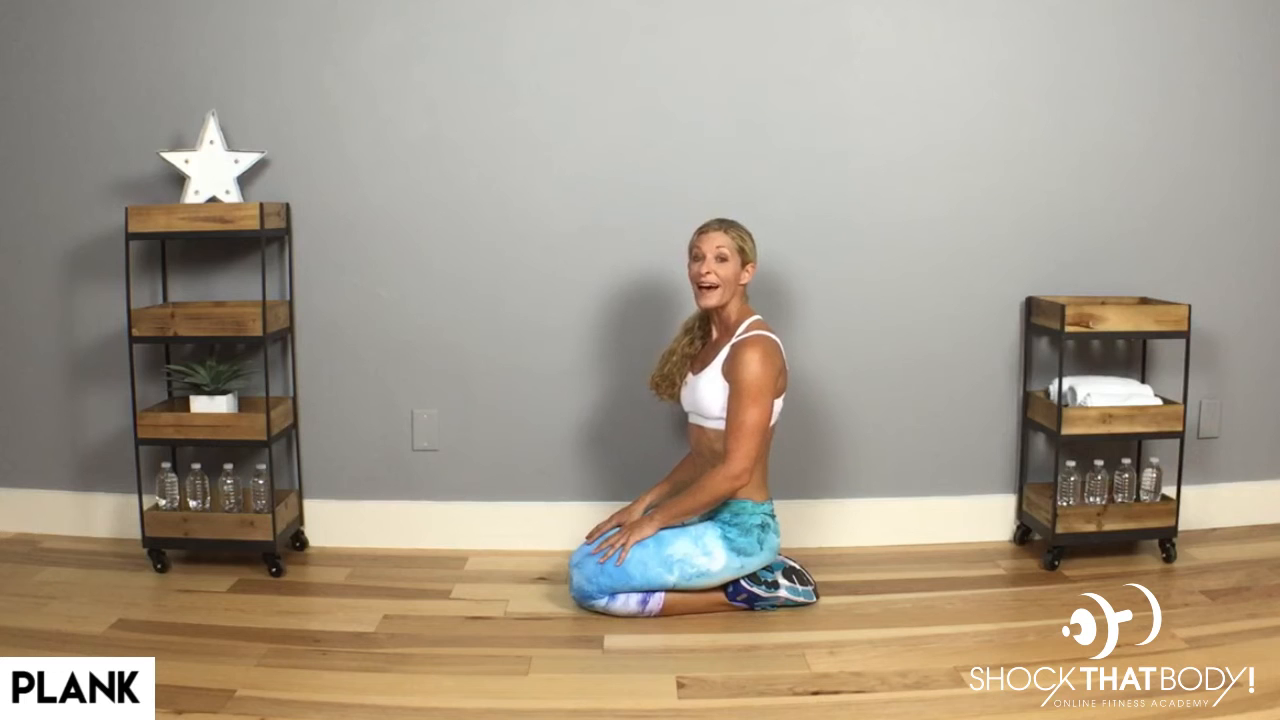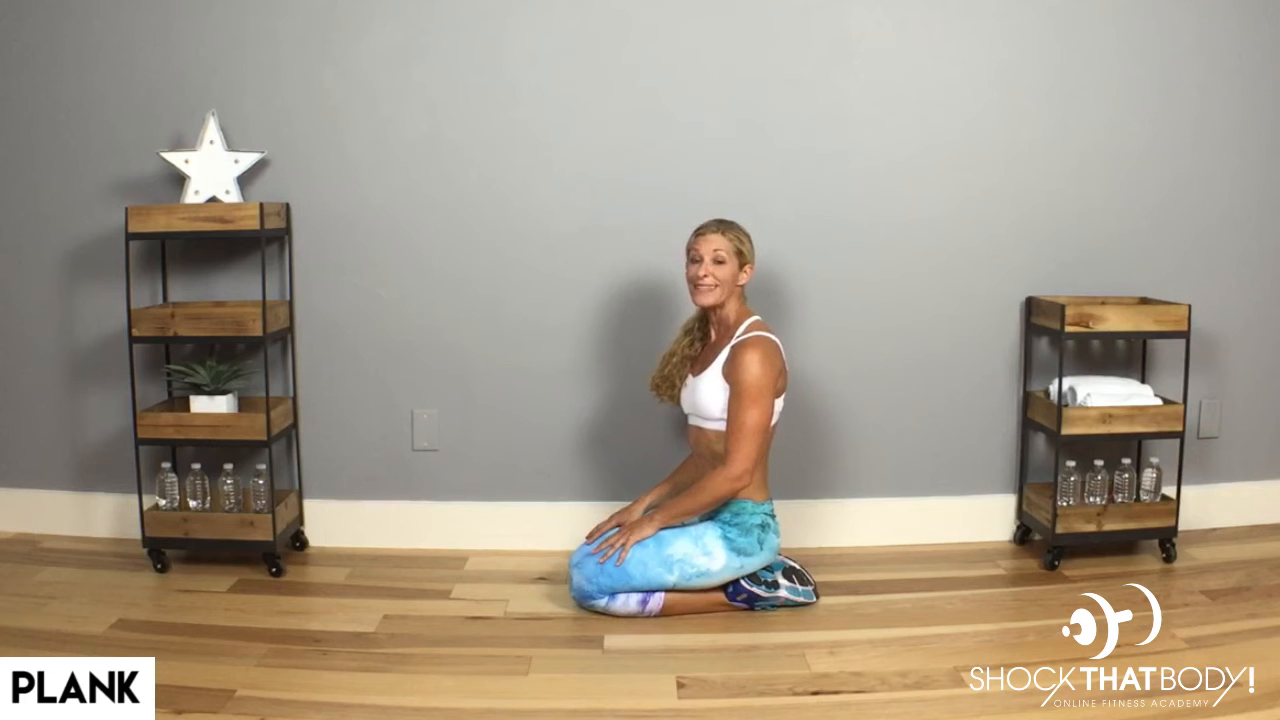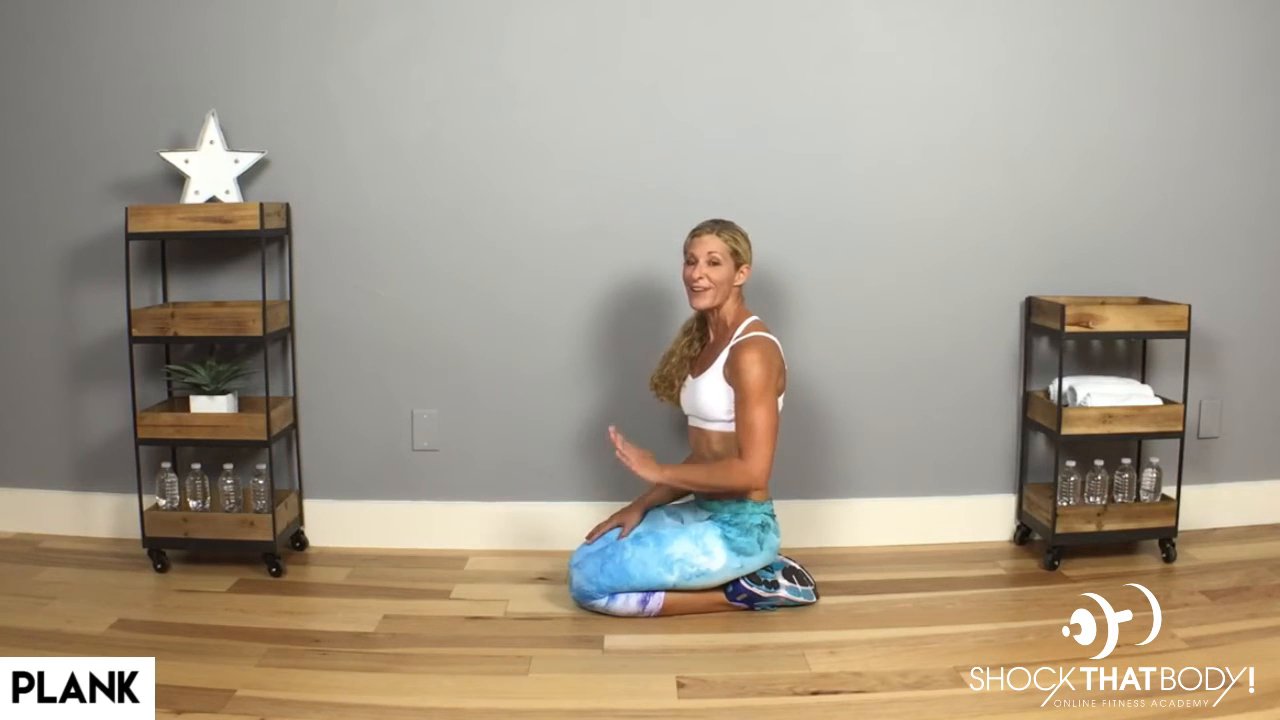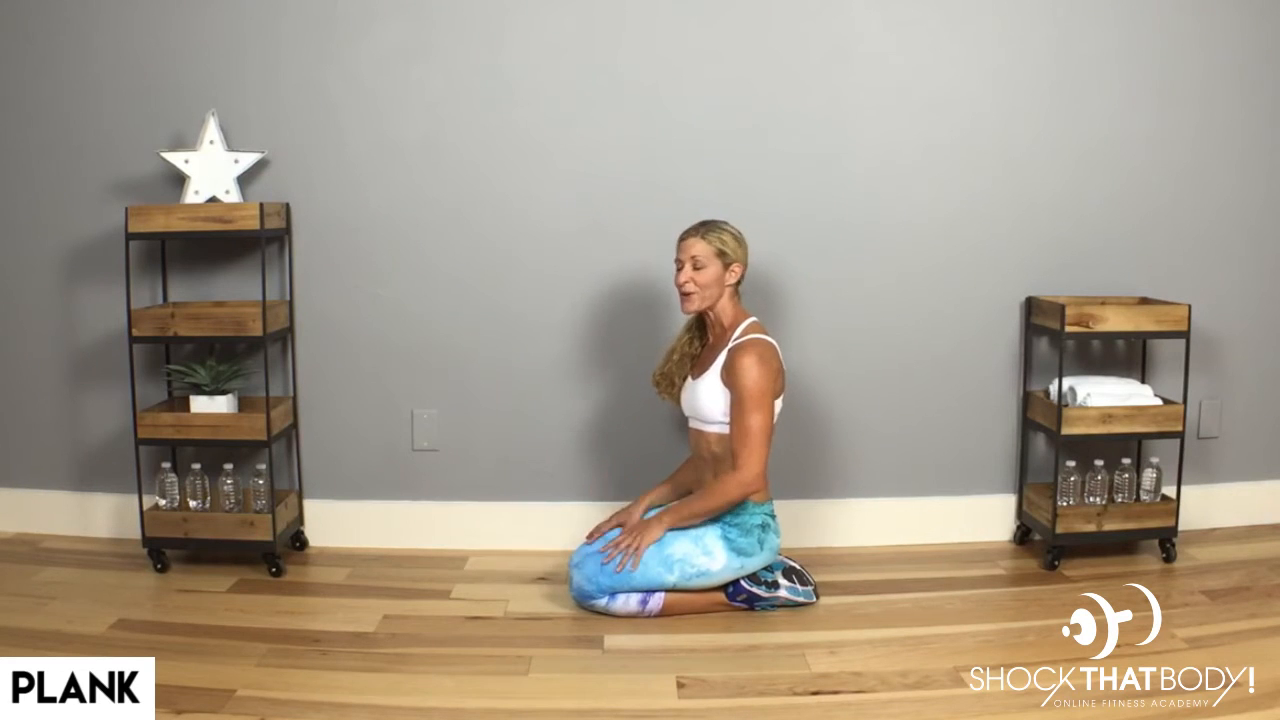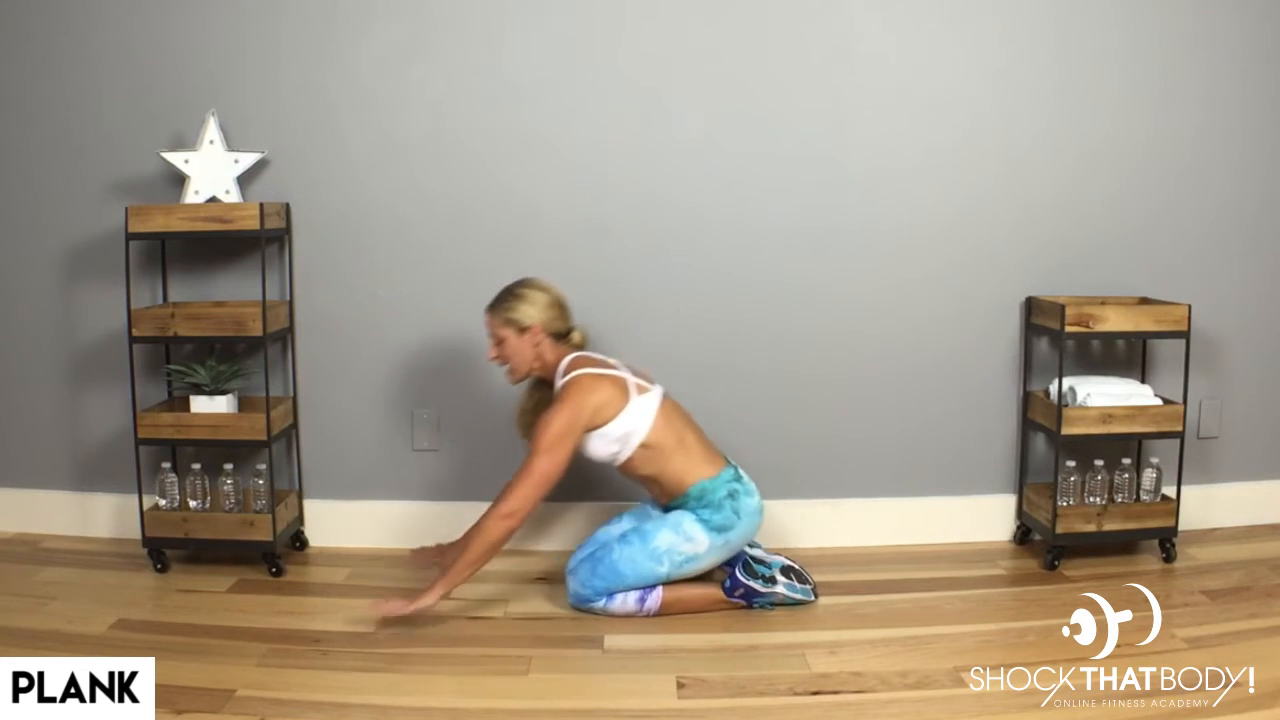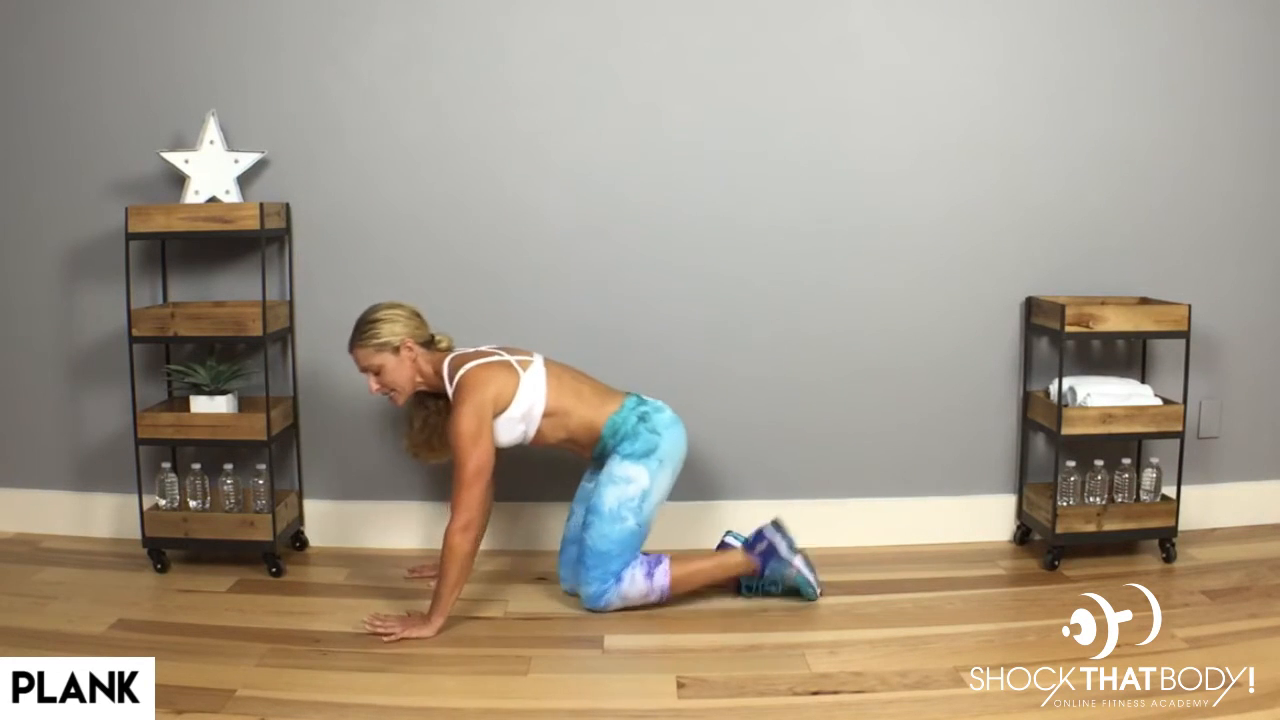
dt=0.7s
person 1, frame 1
left shoulder: (753, 350)
right shoulder: (705, 338)
left elbow: (735, 470)
left wrist: (654, 519)
right wrist: (644, 503)
left hip: (739, 528)
right hip: (708, 513)
left knee: (589, 580)
right knee: (585, 559)
left ankle: (742, 593)
right ankle: (754, 572)
person 1, frame 2
left shoulder: (753, 350)
right shoulder: (705, 340)
left elbow: (737, 471)
left wrist: (654, 520)
right wrist: (645, 502)
left hip: (739, 527)
right hip: (709, 514)
left knee: (589, 581)
right knee: (586, 560)
left ankle: (743, 592)
right ankle: (753, 573)
person 1, frame 3
left shoulder: (752, 350)
right shoulder: (704, 340)
left elbow: (753, 470)
left wrist: (660, 472)
right wrist: (644, 502)
left hip: (739, 528)
right hip: (708, 513)
left knee: (589, 581)
right knee: (588, 557)
left ankle: (742, 592)
right ankle: (752, 573)
person 1, frame 4
left shoulder: (748, 355)
right shoulder: (704, 342)
left elbow: (746, 476)
left wrist: (660, 521)
right wrist: (646, 505)
left hip: (739, 529)
right hip: (710, 517)
left knee: (589, 582)
right knee: (588, 559)
left ankle: (742, 591)
right ankle: (749, 573)
person 1, frame 5
left shoulder: (577, 397)
right shoulder: (577, 375)
left elbow: (511, 512)
right elbow: (529, 482)
left wrist: (435, 591)
right wrist: (462, 544)
left hip: (718, 508)
right hip: (691, 505)
left knee: (587, 587)
right knee: (584, 563)
left ankle: (739, 587)
right ankle: (729, 562)
person 1, frame 6
left shoulder: (472, 395)
right shoulder: (457, 375)
left elbow: (464, 521)
right elbow: (483, 488)
left wrist: (434, 618)
right wrist: (459, 565)
left hip: (643, 433)
right hip: (619, 441)
left knee: (601, 594)
right knee: (579, 578)
left ankle: (759, 555)
right ankle: (737, 560)
